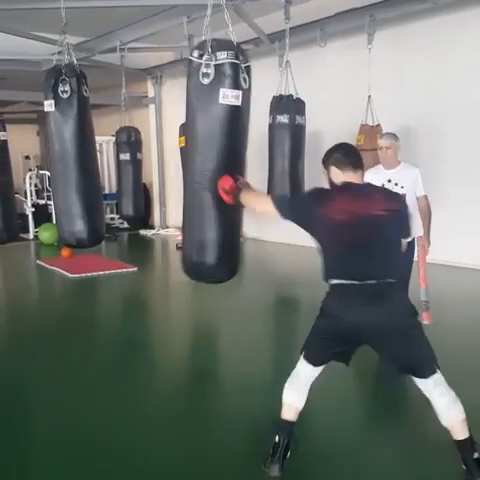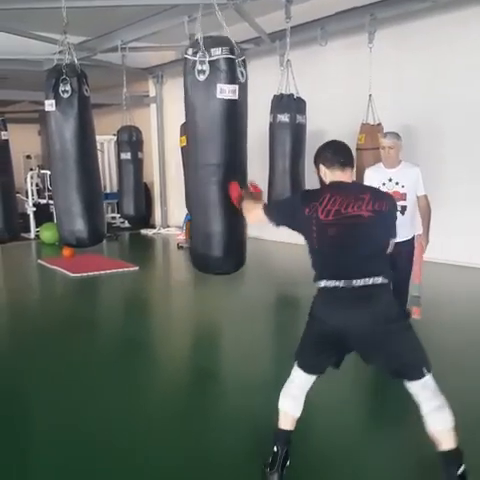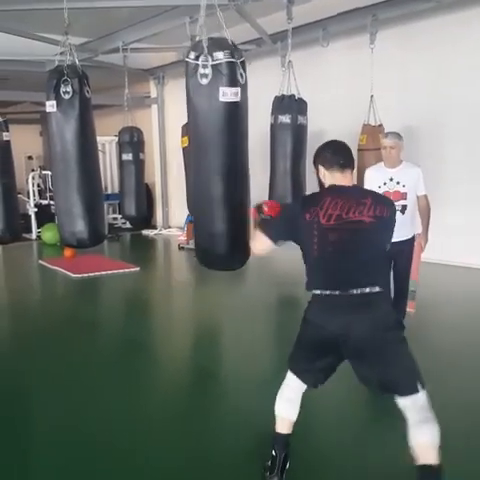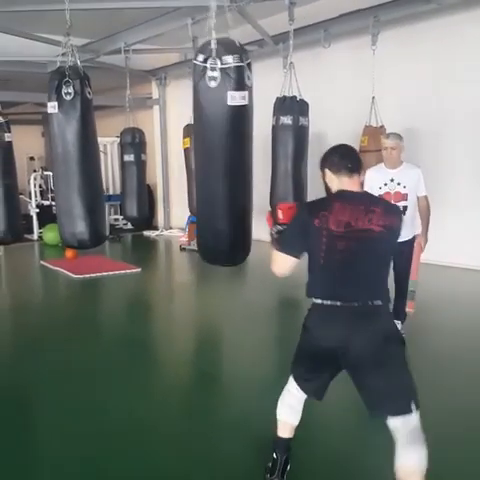
dt=0.1s
person 1, frame 1
left shoulder: (318, 200)
right shoulder: (394, 202)
left elbow: (262, 204)
left wrist: (237, 188)
left hip: (343, 302)
right hip: (389, 301)
left knee: (306, 369)
right knee: (431, 379)
left ankle: (279, 452)
person 1, frame 2
left shoulder: (307, 202)
right shoulder: (383, 201)
left elbow: (255, 214)
left wrist: (243, 197)
left hip: (331, 305)
right hip: (377, 303)
left knee: (300, 376)
right knee: (422, 384)
person 1, frame 3
left shoulder: (304, 207)
right shoulder: (383, 206)
left elbow: (257, 245)
left wrist: (263, 220)
left hip: (324, 311)
right hip: (373, 311)
left knee: (295, 381)
right knee: (414, 400)
person 1, frame 4
left shoulder: (311, 212)
right shoulder: (392, 215)
left elbow: (280, 267)
left wrist: (279, 232)
left hip: (324, 321)
right hip: (374, 324)
left knee: (296, 387)
right knee: (405, 422)
person 2, frame 1
left shoulder: (413, 173)
right shoulder: (370, 175)
left elbow: (423, 204)
left wrist: (425, 235)
left hip: (405, 240)
left knee: (401, 285)
person 2, frame 2
left shoulder: (413, 171)
right shoulder: (370, 173)
left elbow: (423, 202)
left wrist: (424, 233)
left hip: (405, 239)
left knee: (401, 283)
person 2, frame 3
left shoulder: (414, 172)
right shoulder: (371, 173)
left elbow: (423, 201)
left wrist: (424, 232)
left hip: (405, 238)
left knee: (402, 280)
left ankle: (397, 318)
person 2, frame 4
left shoulder: (414, 173)
right shoulder: (371, 174)
left elbow: (423, 202)
left wrist: (424, 232)
left hip: (405, 239)
left knee: (402, 282)
left ankle: (398, 319)
